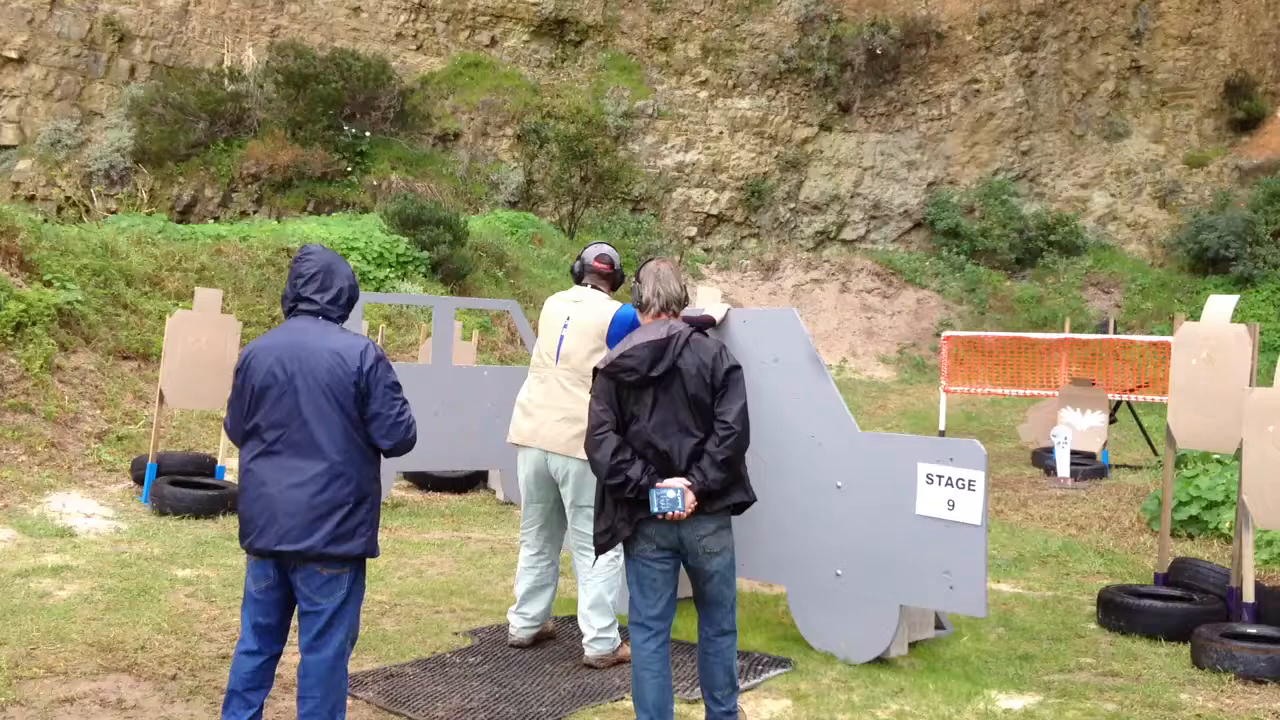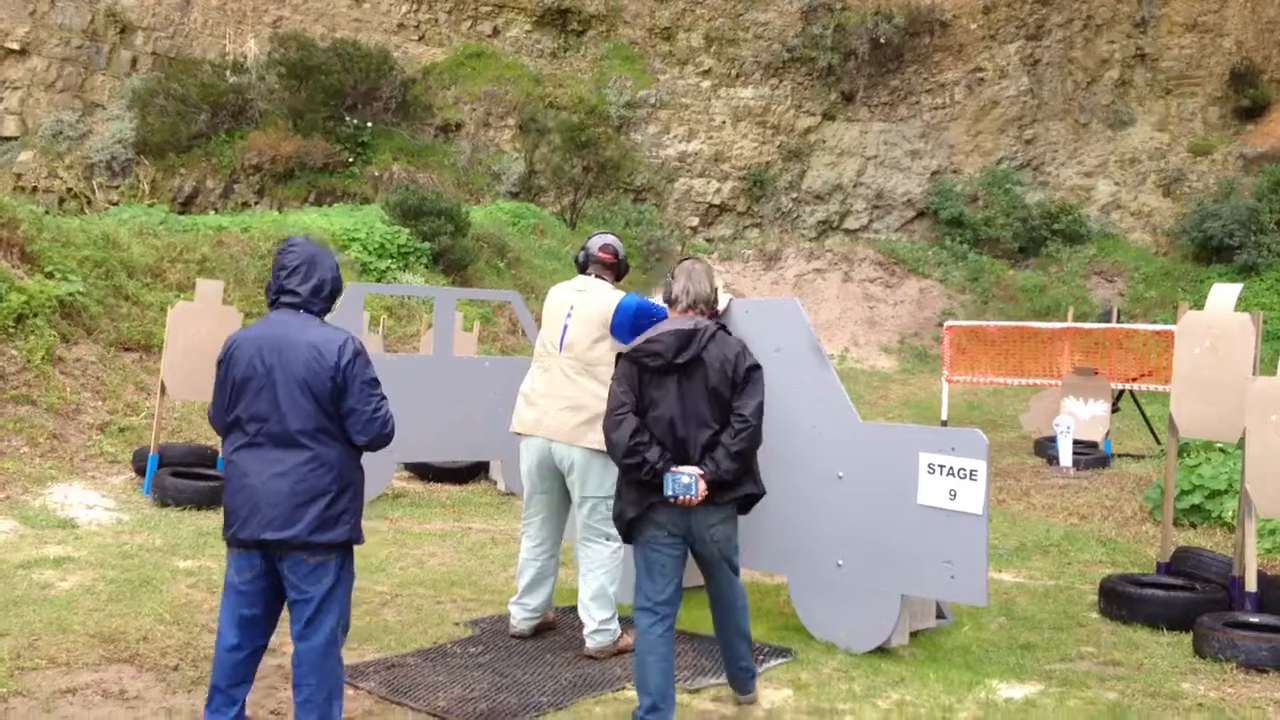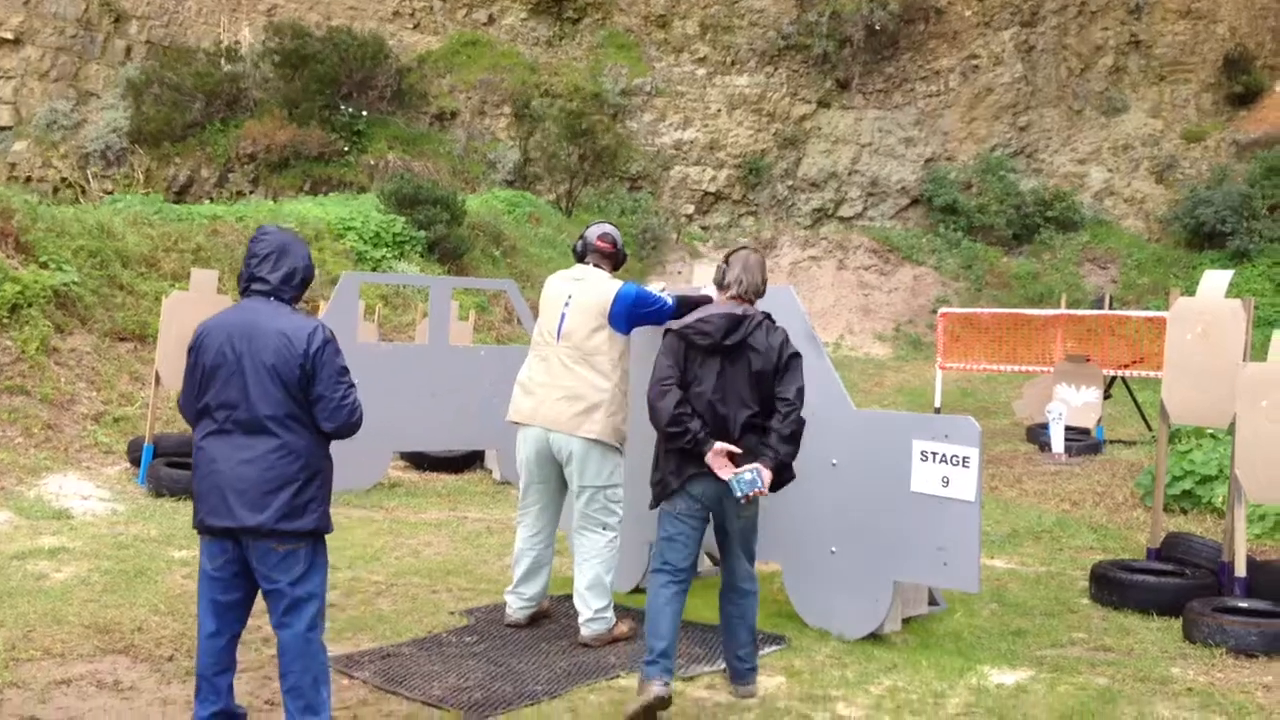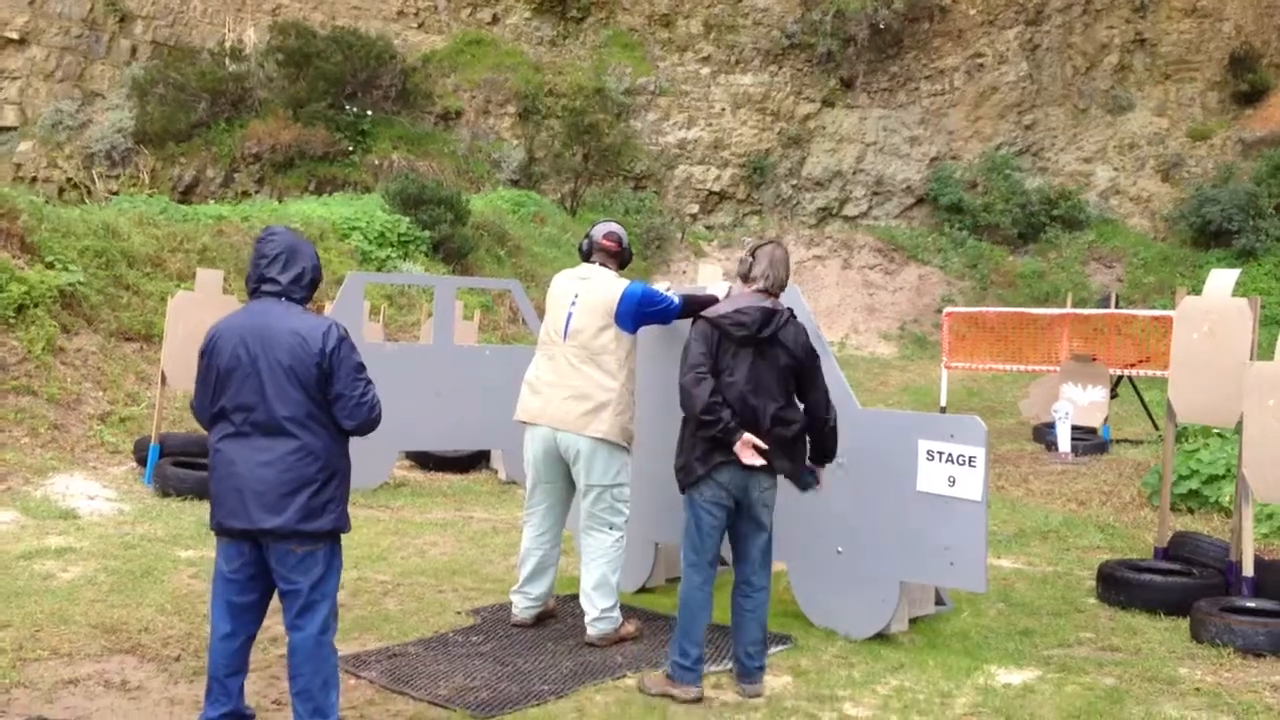
dt=0.4s
person 1, frame 1
left shoulder: (255, 353)
right shoulder: (361, 354)
left elbow: (237, 430)
right elbow: (398, 437)
left hip: (265, 523)
right hip: (331, 528)
left knee: (257, 637)
right knee: (325, 647)
person 1, frame 2
left shoulder: (238, 345)
right shoulder: (339, 347)
left elbow: (221, 421)
right elbow: (375, 431)
left hip: (250, 514)
right hip: (315, 518)
left knee: (240, 630)
right knee: (317, 636)
person 1, frame 3
left shoulder: (209, 331)
right shoulder: (310, 335)
left elbow: (191, 409)
right elbow: (343, 419)
right wrist: (303, 415)
left hip: (219, 502)
right hip: (284, 506)
left knee: (218, 618)
right knee: (298, 623)
person 1, frame 4
left shoulder: (221, 334)
right shoulder: (324, 334)
left elbow: (204, 412)
right elbow: (363, 416)
left hip: (236, 503)
right hip: (302, 505)
left knee: (232, 620)
right knee: (309, 626)
person 2, frame 1
left shoulder: (614, 366)
right shoulder: (714, 354)
left elbow: (601, 441)
right elbow: (733, 429)
left wrist: (645, 486)
right wrist: (699, 485)
left hip: (645, 517)
right hip: (706, 514)
left knee: (649, 628)
right knee: (718, 622)
person 2, frame 2
left shoulder: (638, 354)
right shoulder: (735, 353)
left elbow: (619, 425)
right elbow: (746, 424)
left wrist: (660, 471)
right wrist: (710, 475)
left hip: (657, 503)
right hip: (714, 501)
left knee: (654, 613)
right knee: (727, 594)
right ankle: (743, 682)
person 2, frame 3
left shoulder: (683, 332)
right shoulder: (775, 340)
left elbow: (662, 397)
right elbow: (789, 409)
left wrist: (702, 444)
right wrist: (770, 462)
left hip: (688, 475)
right hip: (745, 476)
left knee: (668, 573)
right knee: (740, 577)
left ankle: (656, 675)
right ankle: (743, 675)
person 2, frame 4
left shoulder: (712, 321)
right shoulder: (795, 334)
left elbow: (694, 386)
right elbow: (818, 406)
left wrist: (729, 434)
right wrist: (818, 458)
left hip: (713, 465)
right hip: (763, 469)
left knee: (698, 570)
right knee: (754, 573)
left ankle: (684, 675)
right ankle: (750, 674)
person 3, frame 1
left shoulder: (554, 305)
right shoulder: (617, 315)
left hip: (532, 437)
right hip: (581, 446)
left knee: (538, 537)
right knee: (597, 544)
left ankle: (525, 624)
right ankle: (601, 643)
person 3, frame 2
left shoulder: (556, 296)
right shoulder: (621, 306)
left hip: (536, 427)
right hip: (586, 435)
left knee: (539, 528)
right knee: (599, 536)
left ankle: (526, 615)
right ankle: (601, 634)
person 3, frame 3
left shoulder: (553, 284)
right shoulder: (619, 295)
right elbow: (677, 307)
right wrist: (713, 300)
left hip: (534, 417)
right hip: (586, 425)
left knee: (534, 516)
right knee: (596, 525)
left ankle: (522, 603)
right ankle: (597, 622)
person 3, frame 4
left shoulder: (559, 283)
right shoulder: (625, 295)
right elbow: (683, 306)
right wrist: (720, 300)
left hip: (541, 416)
right hip: (593, 425)
left knee: (541, 516)
right knee: (602, 525)
left ankle: (528, 604)
right ankle: (603, 622)
